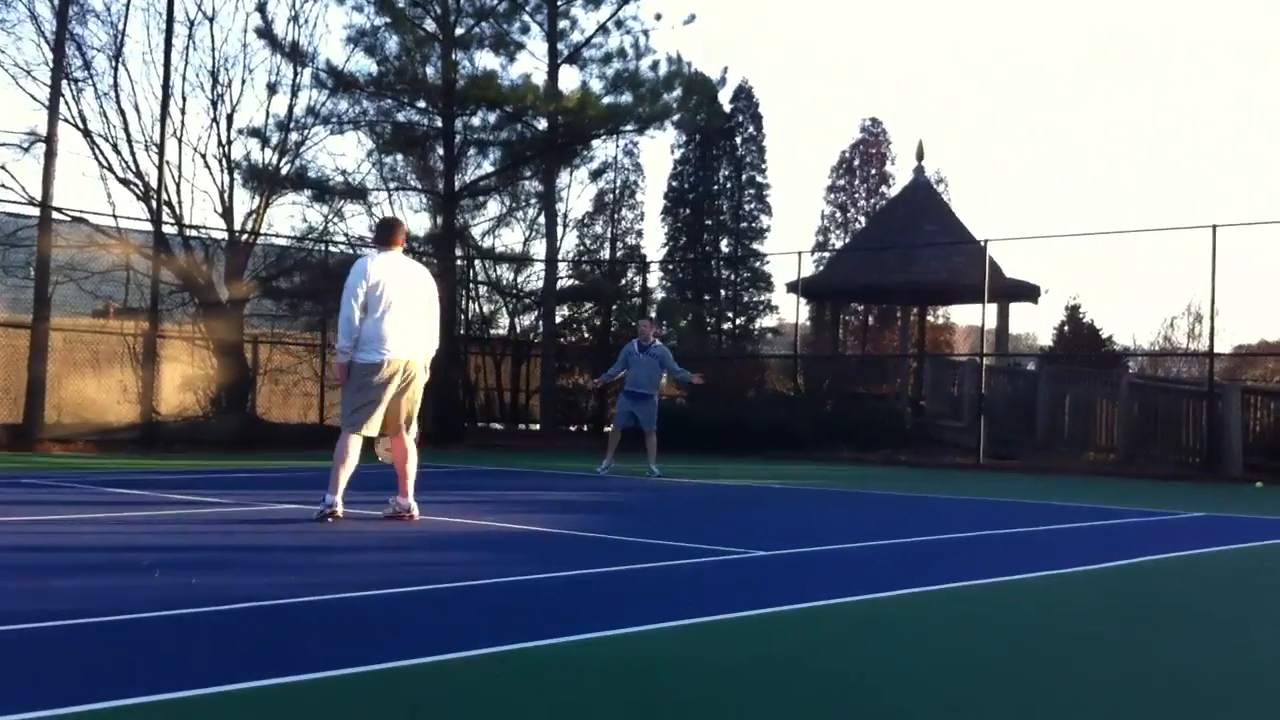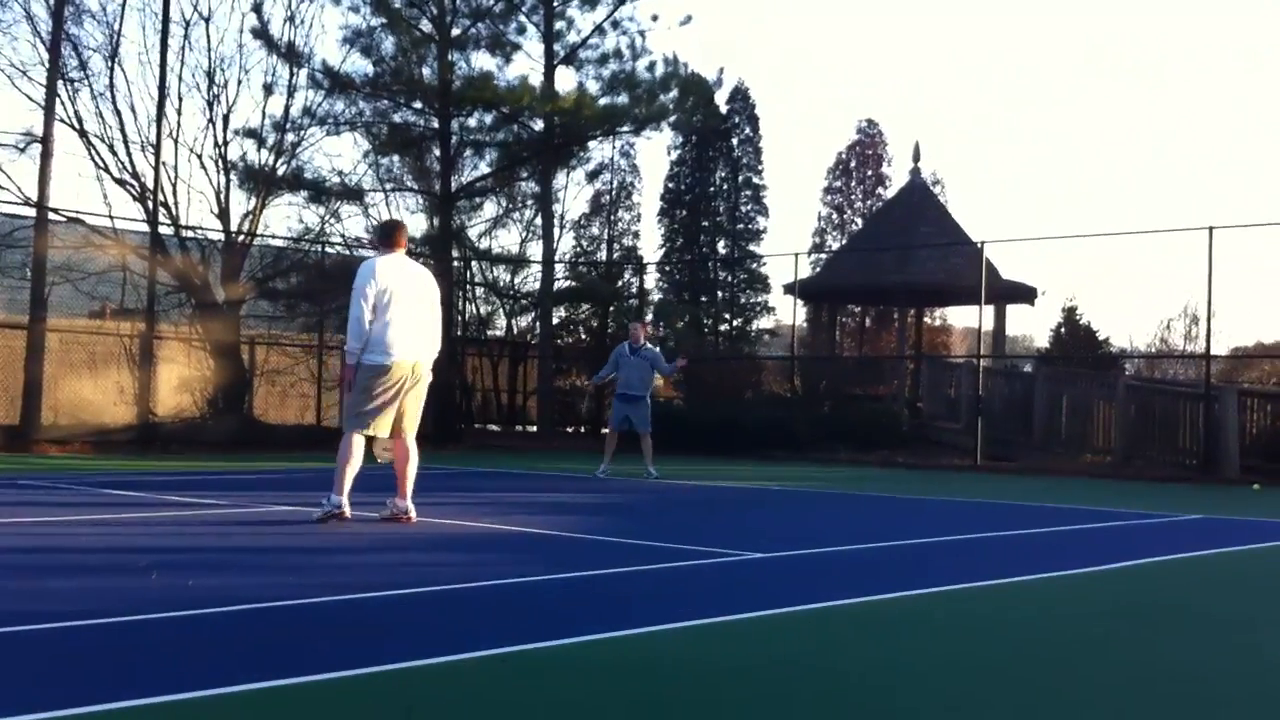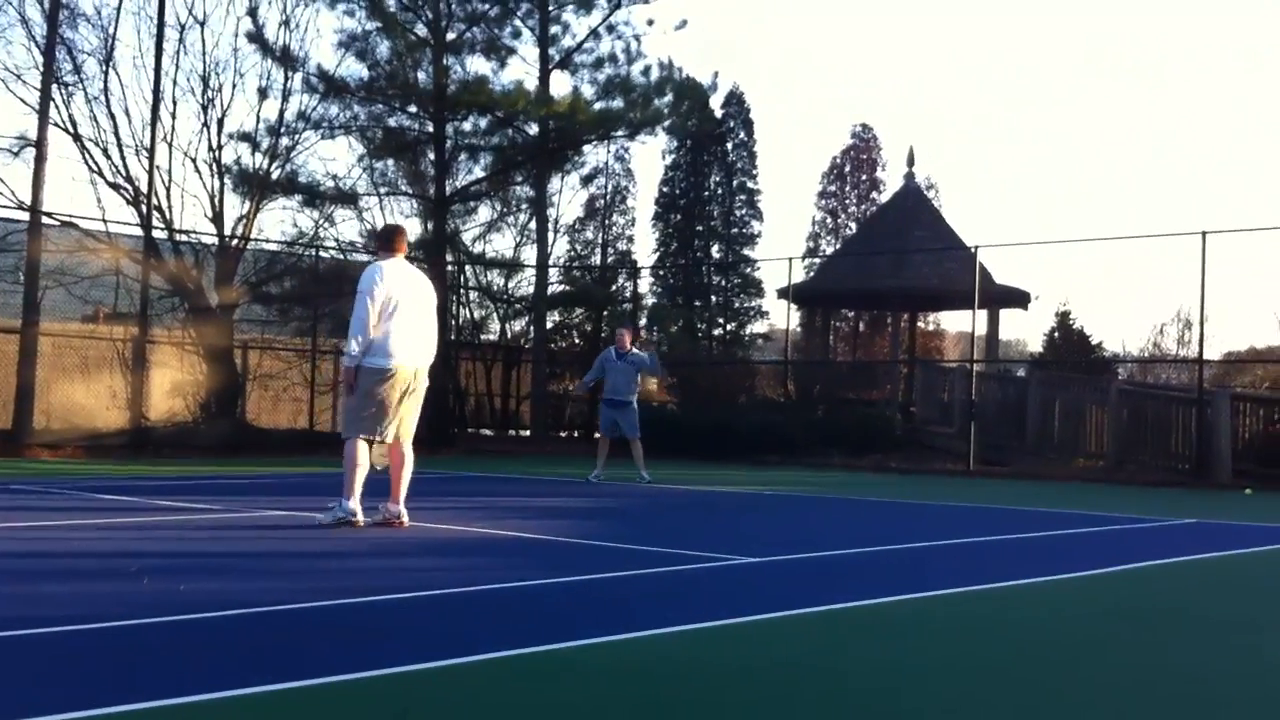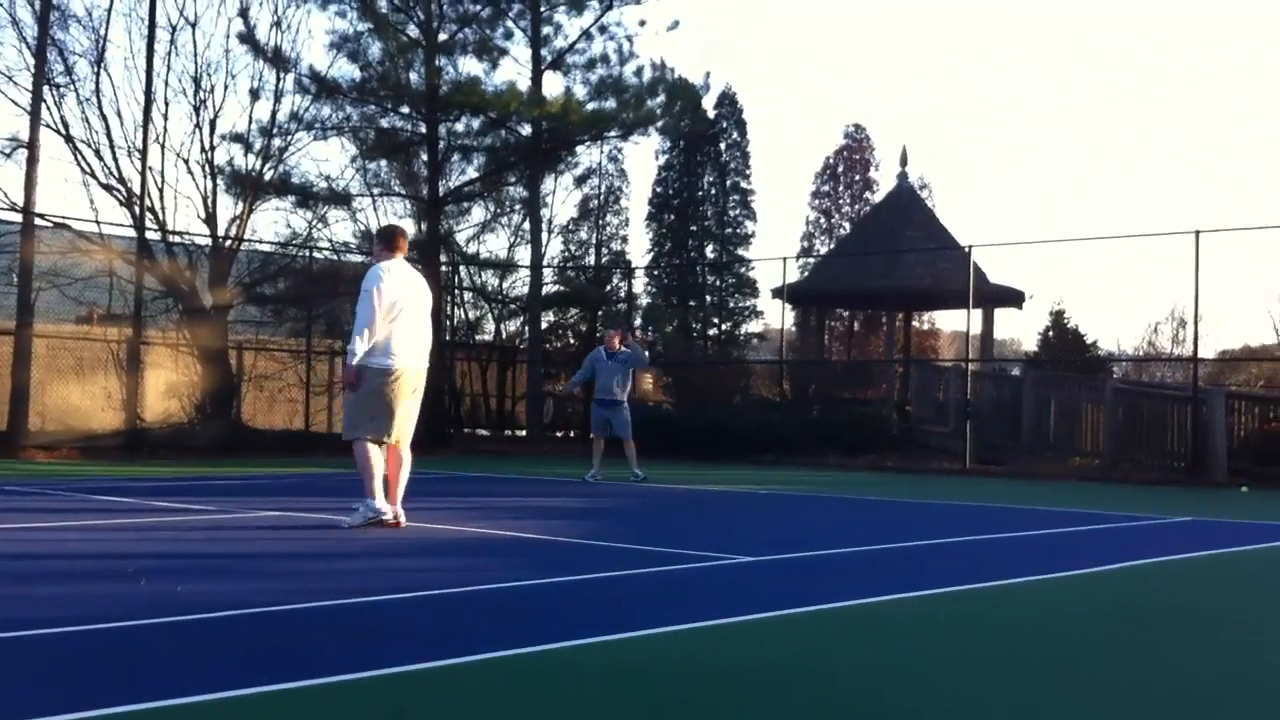
dt=0.1s
person 1, frame 1
left shoulder: (366, 266)
right shoulder: (422, 273)
left elbow: (350, 316)
right elbow: (433, 322)
left wrist: (342, 358)
right wrist: (426, 360)
left hip: (374, 360)
right hip: (412, 363)
left knee: (354, 430)
right knee: (403, 434)
left ankle: (333, 499)
right ankle: (405, 501)
person 1, frame 2
left shoulder: (373, 268)
right shoulder: (426, 275)
left elbow: (360, 318)
right elbow: (436, 323)
left wrist: (350, 359)
right wrist: (428, 360)
left hip: (380, 361)
right hip: (418, 364)
left knee: (356, 429)
right knee: (404, 435)
left ankle: (338, 499)
right ankle: (402, 503)
person 1, frame 3
left shoulder: (376, 272)
right shoulder: (423, 280)
left elbow: (363, 322)
right elbow: (431, 330)
left wrist: (350, 361)
right wrist: (423, 365)
left hip: (380, 366)
right hip: (415, 369)
left knee: (357, 434)
right knee: (400, 440)
left ankle: (350, 504)
right ankle: (395, 508)
person 1, frame 4
left shoulder: (380, 272)
right shoulder: (419, 280)
left elbow: (369, 321)
right elbow: (425, 329)
left wrist: (352, 360)
left hip: (381, 366)
right hip: (414, 368)
left knee: (363, 435)
right knee: (397, 439)
left ankle: (374, 502)
right ankle: (392, 508)
person 2, frame 1
left shoulder: (661, 351)
right shoulder: (630, 347)
left elbow: (674, 370)
right elbow: (618, 367)
left wrist: (689, 377)
right wrist: (602, 380)
left hip: (648, 398)
right hip: (627, 395)
left knee: (649, 432)
right knee: (616, 428)
left ankle: (652, 466)
right ankle: (608, 461)
person 2, frame 2
left shoulder: (652, 352)
right shoulder: (620, 349)
left elbow: (664, 370)
right elbow: (609, 369)
left wrist: (675, 366)
right wrist: (594, 381)
left hip: (640, 400)
right hip: (621, 397)
left knee: (644, 433)
right knee: (612, 431)
left ankle: (649, 467)
right ankle: (605, 465)
person 2, frame 3
left shoulder: (638, 357)
right shoulder: (606, 355)
left elbow: (653, 371)
right elbow: (594, 374)
left wrist: (653, 355)
right wrist: (580, 387)
left hip: (627, 405)
right hip: (608, 403)
left knee: (633, 438)
right knee: (604, 437)
left ankle: (642, 472)
right ankle: (599, 470)
person 2, frame 4
left shoulder: (628, 355)
right shoulder: (595, 355)
left elbow: (643, 362)
right elbow: (583, 374)
left wrist: (631, 343)
right wrist: (568, 387)
left hip: (619, 404)
right hip: (599, 403)
left knee: (626, 437)
right knee: (598, 437)
left ankle: (635, 470)
right ankle: (595, 470)
